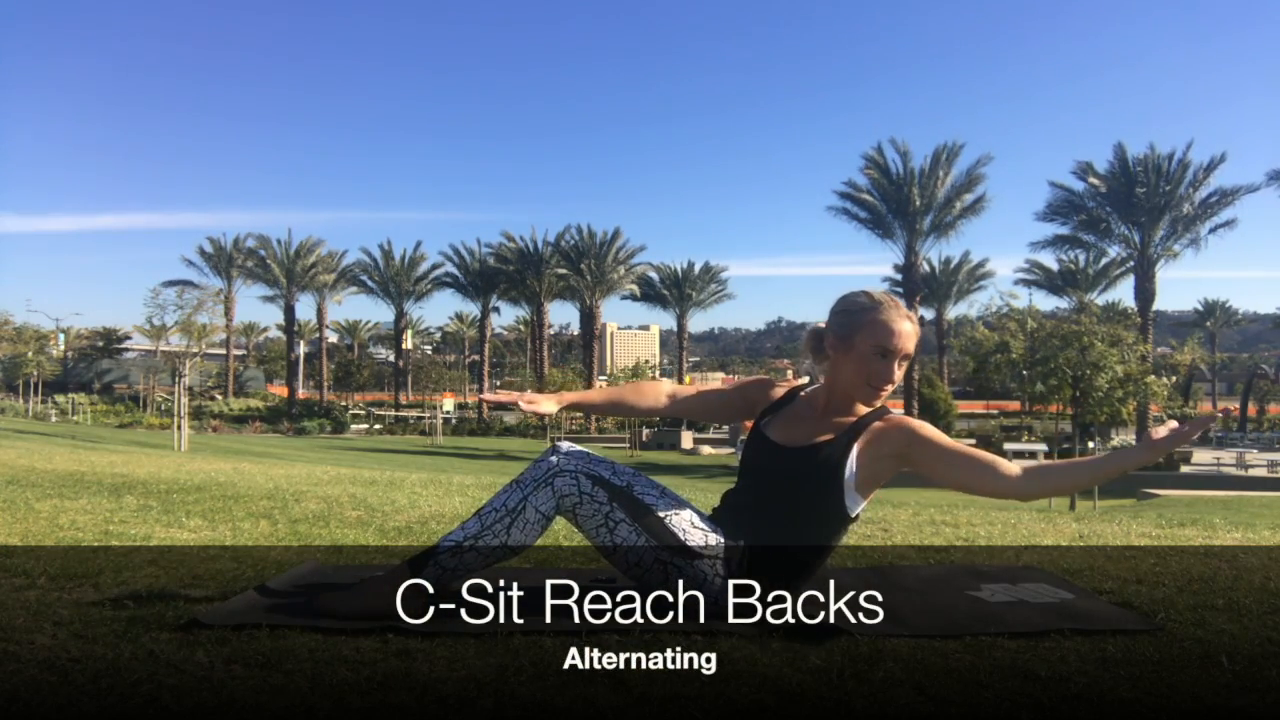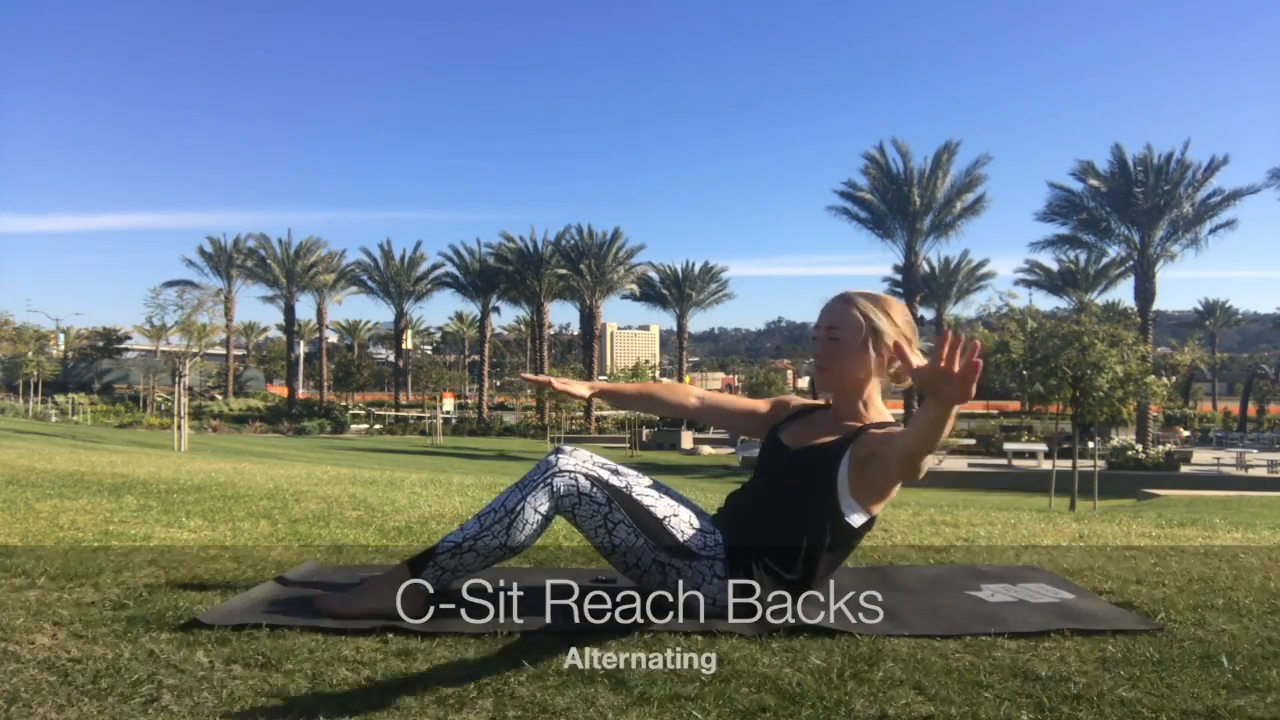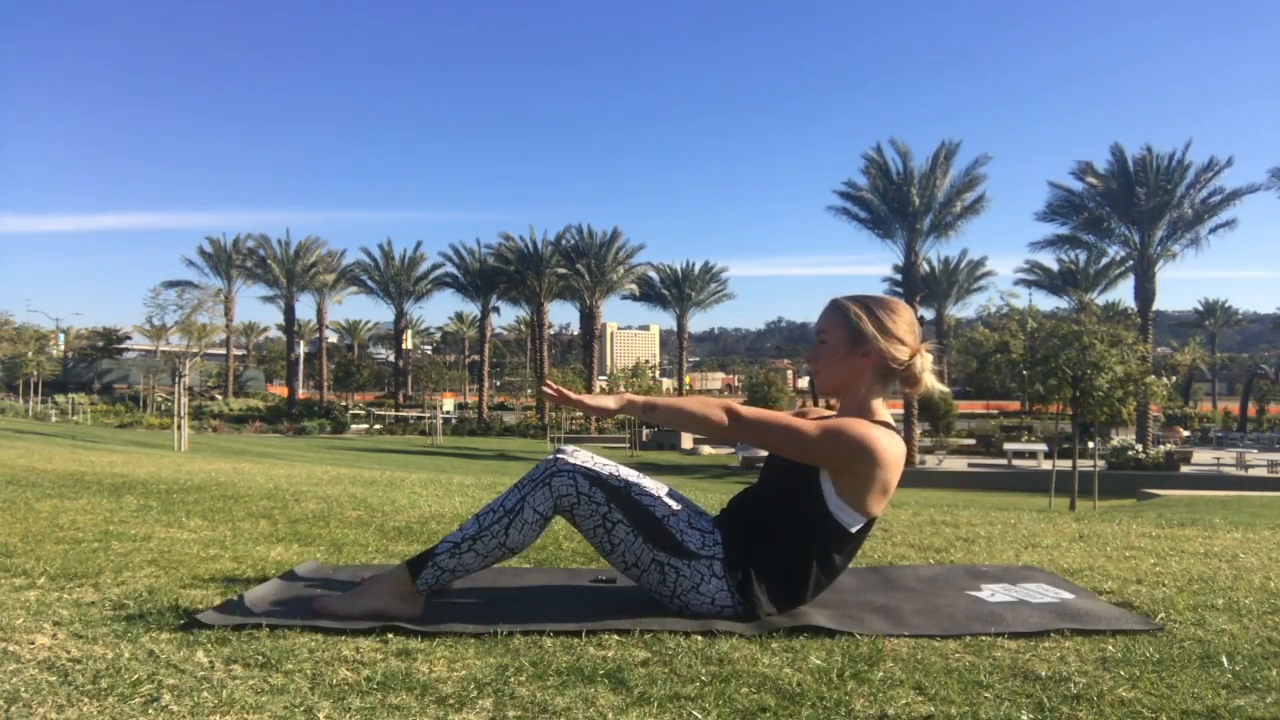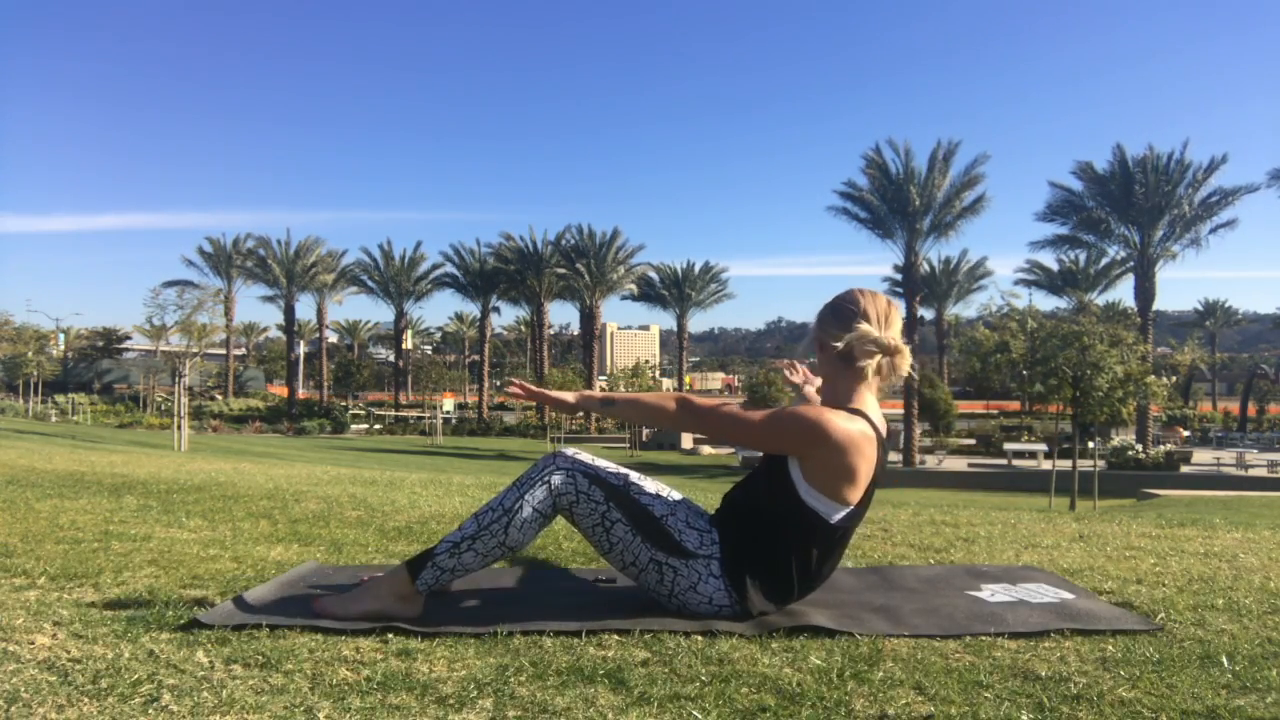
dt=0.5s
person 1, frame 1
left shoulder: (891, 437)
right shoulder: (773, 398)
left elbow: (1019, 480)
right elbow: (668, 398)
left wrist: (1147, 451)
right wrist: (562, 399)
left hip: (742, 588)
right hip: (709, 558)
left knee: (561, 478)
right knee: (563, 463)
left ankle: (416, 584)
right ankle: (429, 573)
person 1, frame 2
left shoulder: (883, 444)
right shoulder: (802, 417)
left elbow: (916, 449)
right elbow: (696, 400)
left wrist: (942, 405)
right wrist: (595, 388)
left hip: (744, 584)
right hip: (724, 551)
left knee: (569, 474)
right knee: (575, 463)
left ankle: (414, 587)
right ankle: (423, 578)
person 1, frame 3
left shoulder: (870, 444)
right shoulder: (833, 425)
left elbow: (734, 422)
right elbow: (736, 419)
left wrist: (624, 404)
right wrist: (625, 402)
left hip: (728, 583)
right hip: (724, 556)
left knee: (562, 478)
right knee: (568, 465)
left ankle: (408, 585)
right ankle: (419, 574)
person 1, frame 4
left shoulder: (830, 430)
right shoulder: (857, 420)
left elbow: (695, 415)
left wrist: (584, 400)
right wrist: (812, 391)
left hip: (722, 582)
right hip: (726, 559)
left knee: (560, 476)
right knee: (566, 470)
left ankle: (408, 586)
right ankle: (418, 576)
